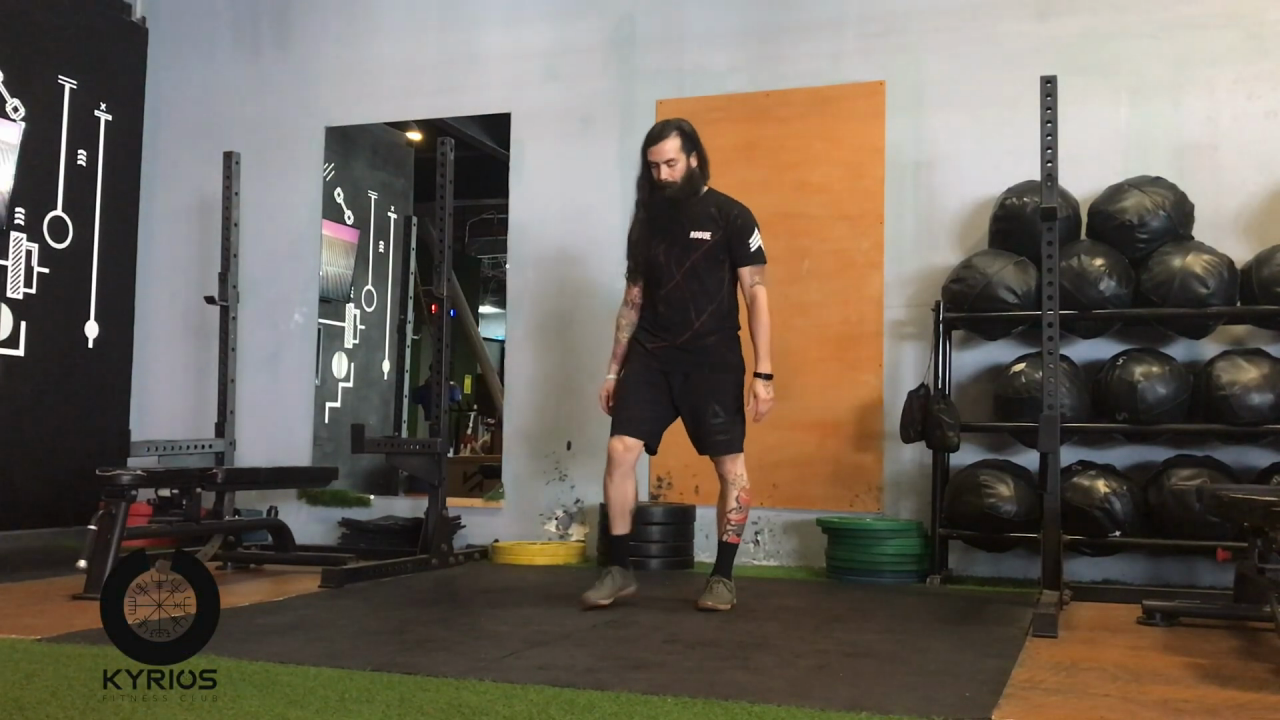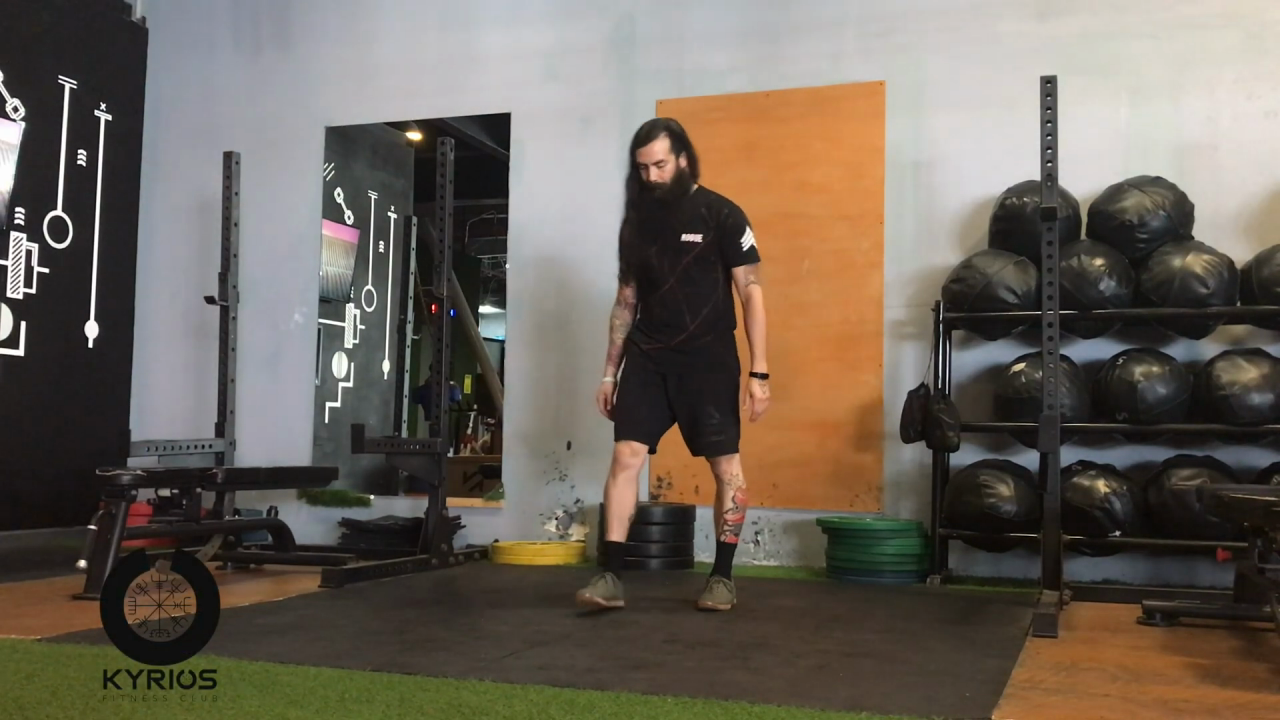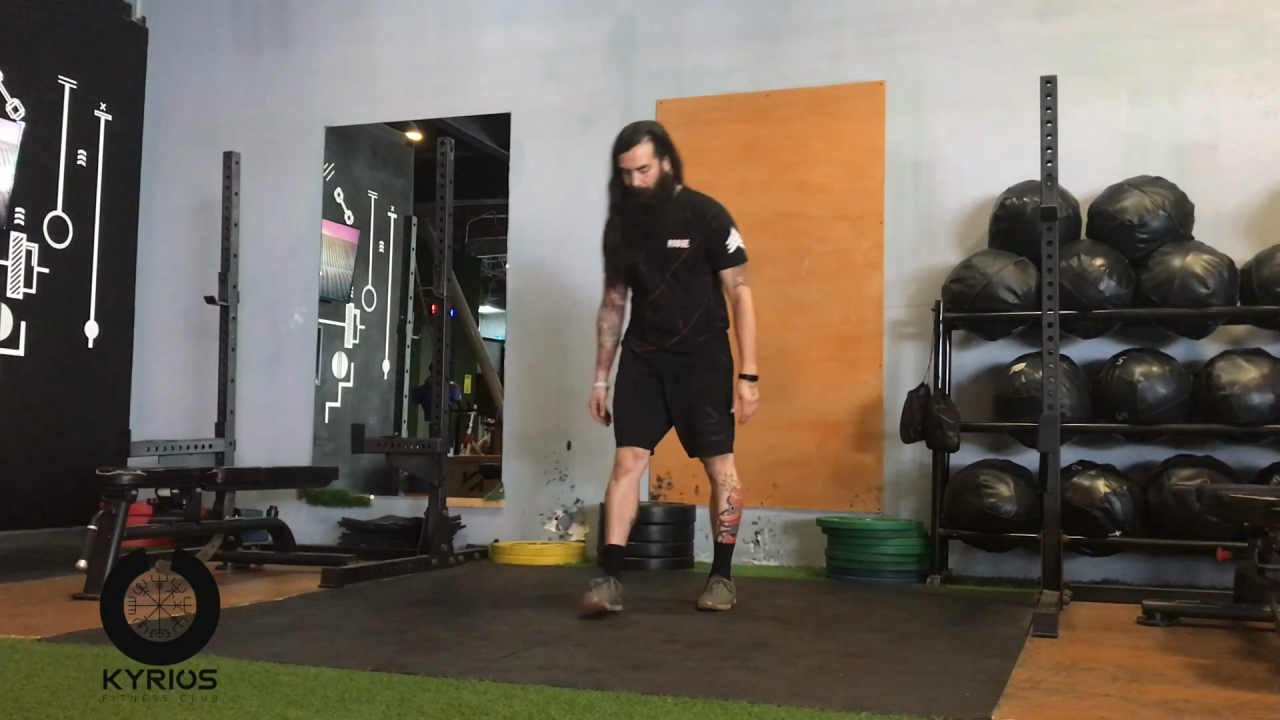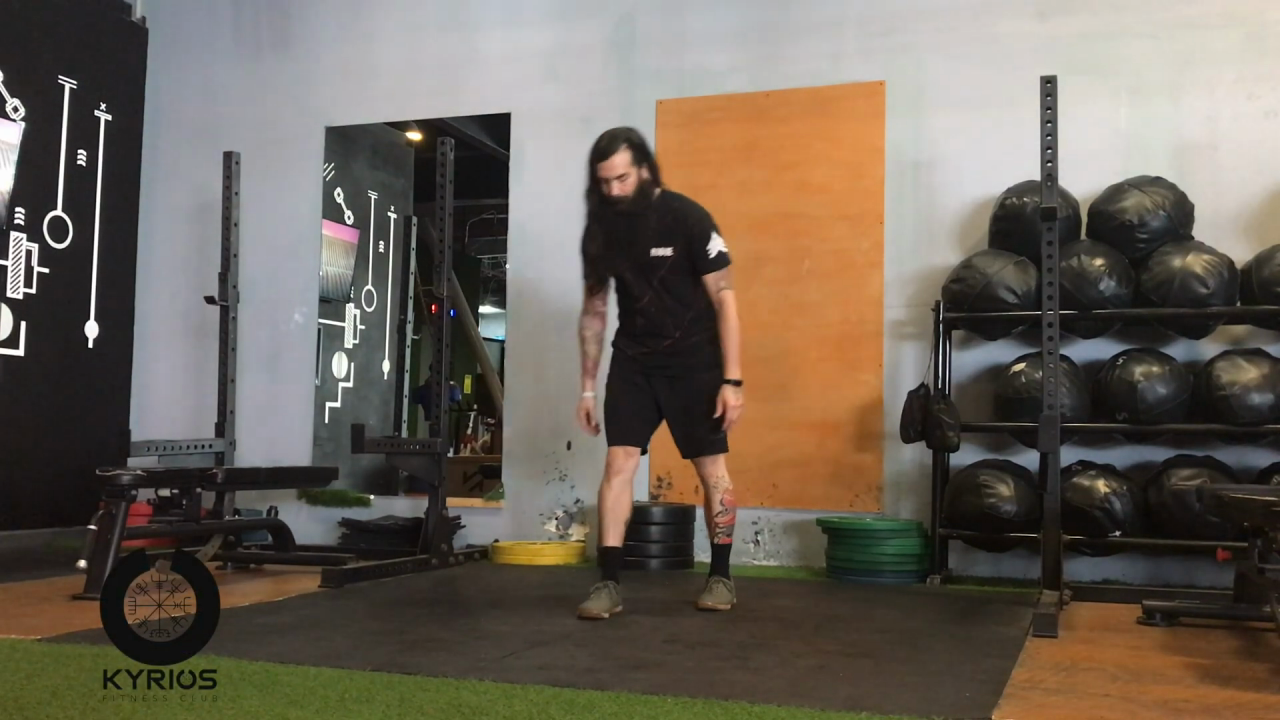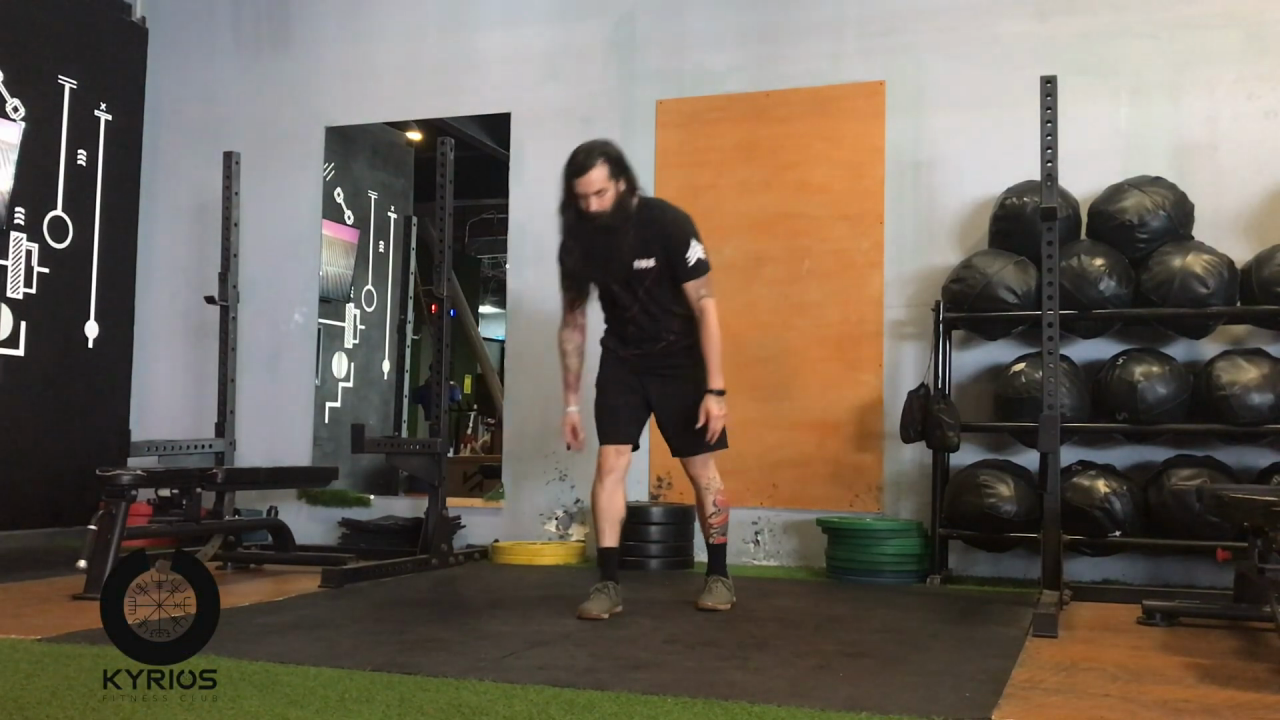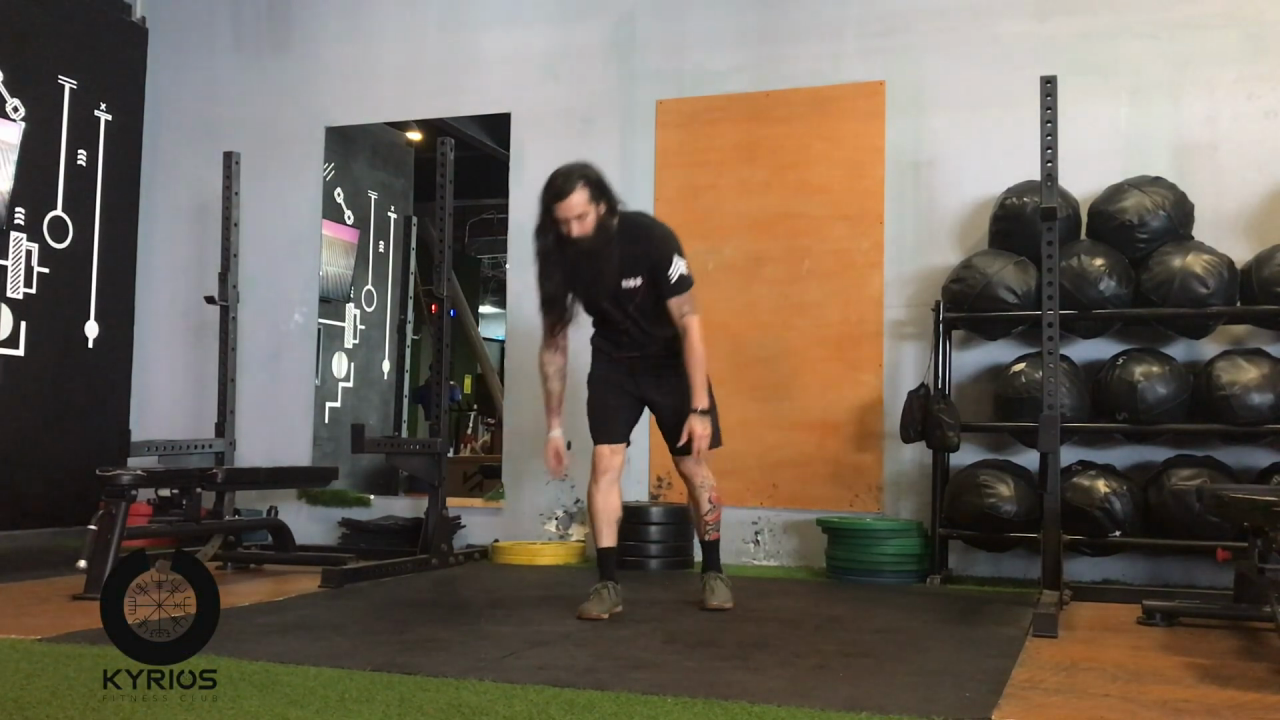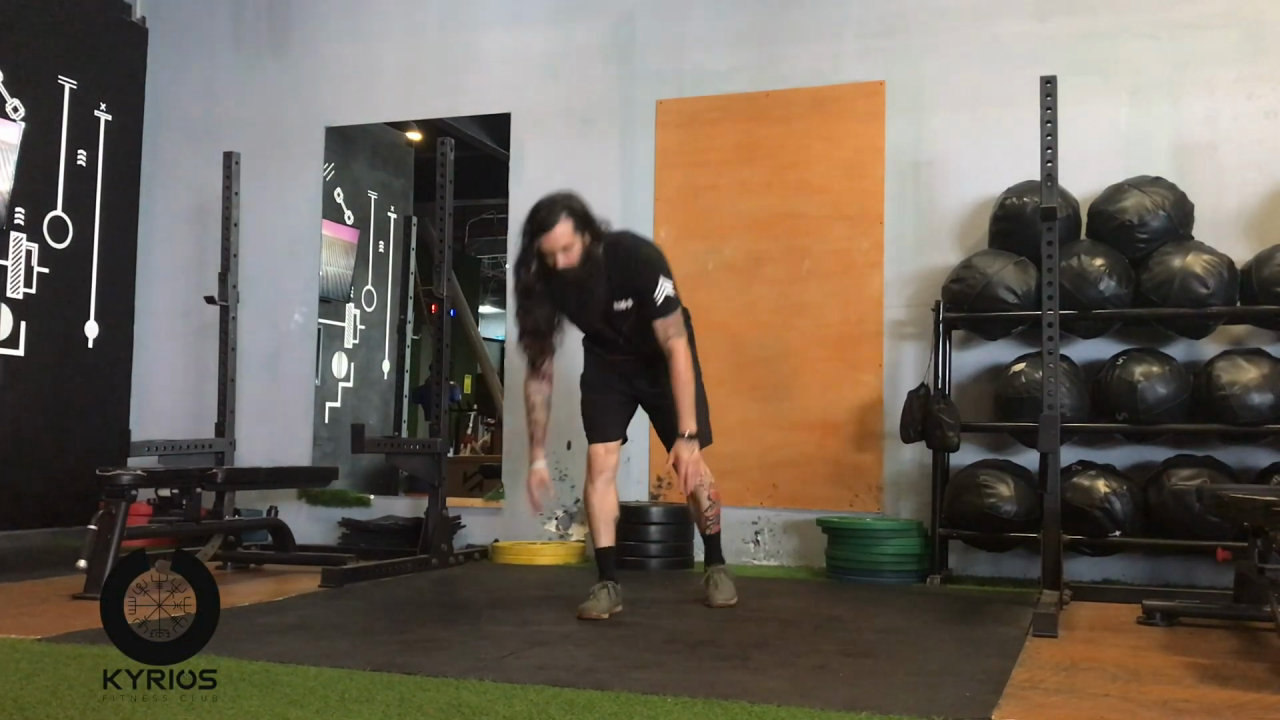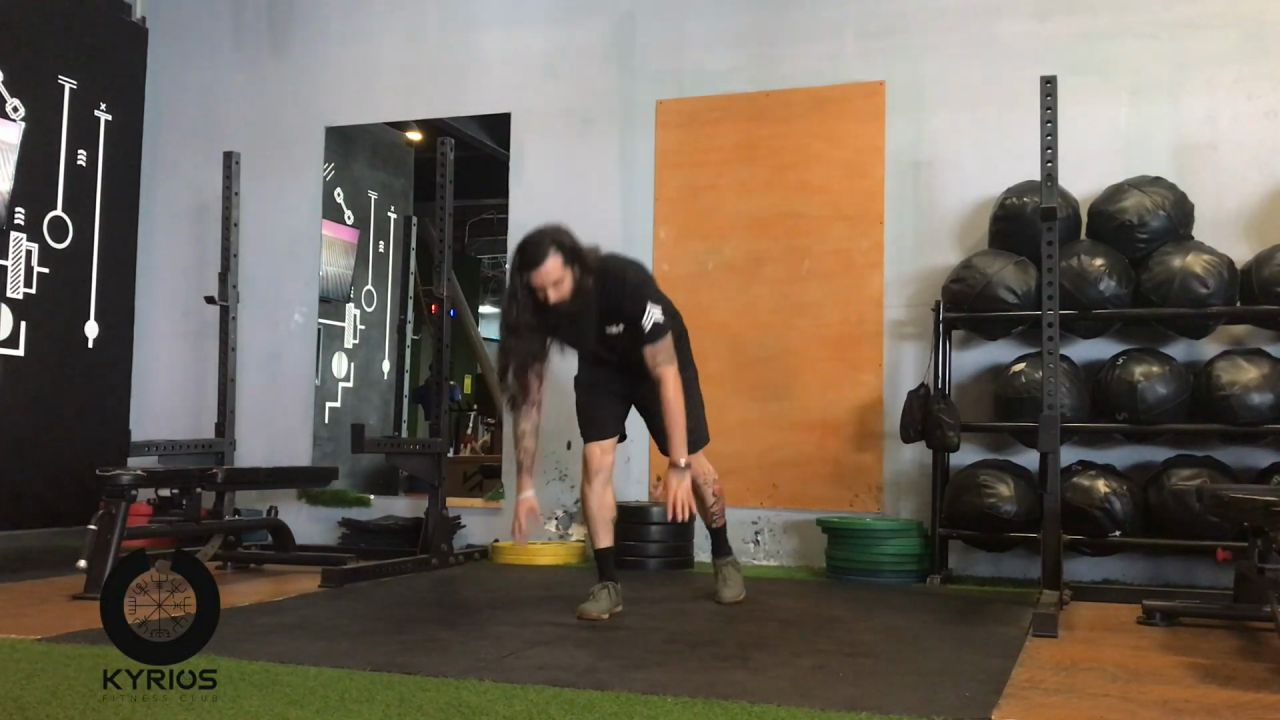
dt=0.1s
person 1, frame 1
left shoulder: (730, 217)
right shoulder: (646, 220)
left elbow: (756, 296)
right elbow: (632, 301)
left wrist: (763, 372)
right wrist: (614, 370)
left hip: (713, 362)
right hip: (651, 359)
left knee: (729, 465)
right knee: (621, 452)
left ankle: (723, 576)
right ankle: (618, 568)
person 1, frame 2
left shoulder: (722, 216)
right shoulder: (637, 221)
left elbow: (751, 294)
right elbow: (626, 301)
left wrist: (758, 372)
right wrist: (610, 372)
left hip: (708, 362)
right hip: (647, 360)
left knee: (725, 465)
right knee: (625, 458)
left ankle: (722, 576)
right ankle: (612, 574)
person 1, frame 3
left shoulder: (707, 216)
right shoulder: (622, 222)
left elbow: (740, 296)
right elbow: (611, 304)
left wrist: (747, 374)
right wrist: (601, 377)
left hip: (703, 362)
right hip: (642, 361)
left knee: (719, 466)
right knee: (627, 463)
left ankle: (722, 576)
right ankle: (610, 578)
person 1, frame 4
left shoulder: (688, 219)
right shoulder: (601, 229)
left elbow: (724, 299)
right elbow: (594, 310)
left wrist: (732, 379)
right wrist: (587, 386)
left hip: (692, 360)
right hip: (632, 361)
left knee: (711, 466)
right knee: (618, 464)
left ankle: (720, 576)
right ankle: (608, 582)
person 1, frame 5
left shoulder: (668, 223)
right shoulder: (580, 238)
left elbow: (705, 308)
right elbow: (572, 322)
left wrist: (716, 389)
right wrist: (571, 401)
left hip: (681, 359)
right hip: (622, 362)
left knee: (701, 465)
right knee: (610, 464)
left ankle: (717, 575)
right ankle: (608, 582)
person 1, frame 6
left shoulder: (650, 239)
right shoulder: (561, 258)
left elbow: (689, 324)
right elbow: (554, 344)
left wrist: (700, 407)
right wrist: (554, 427)
left hip: (669, 360)
right hip: (613, 361)
left knee: (694, 464)
right knee: (605, 465)
left ankle: (713, 571)
right ankle: (607, 582)
person 1, frame 7
left shoulder: (637, 257)
right shoulder: (544, 282)
left elbow: (677, 349)
right elbow: (540, 370)
left wrist: (687, 433)
right wrist: (538, 456)
left hip: (662, 354)
right hip: (607, 362)
left knee: (693, 464)
right knee: (600, 465)
left ankle: (716, 565)
right ankle: (607, 583)
person 1, frame 8
left shoulder: (626, 283)
right shoulder: (537, 310)
left elbow: (666, 375)
right elbow: (528, 396)
left wrist: (679, 465)
right wrist: (525, 486)
left hip: (658, 365)
right hip: (600, 367)
left knee: (695, 463)
right knee: (596, 465)
left ankle: (724, 557)
right ankle: (607, 584)
